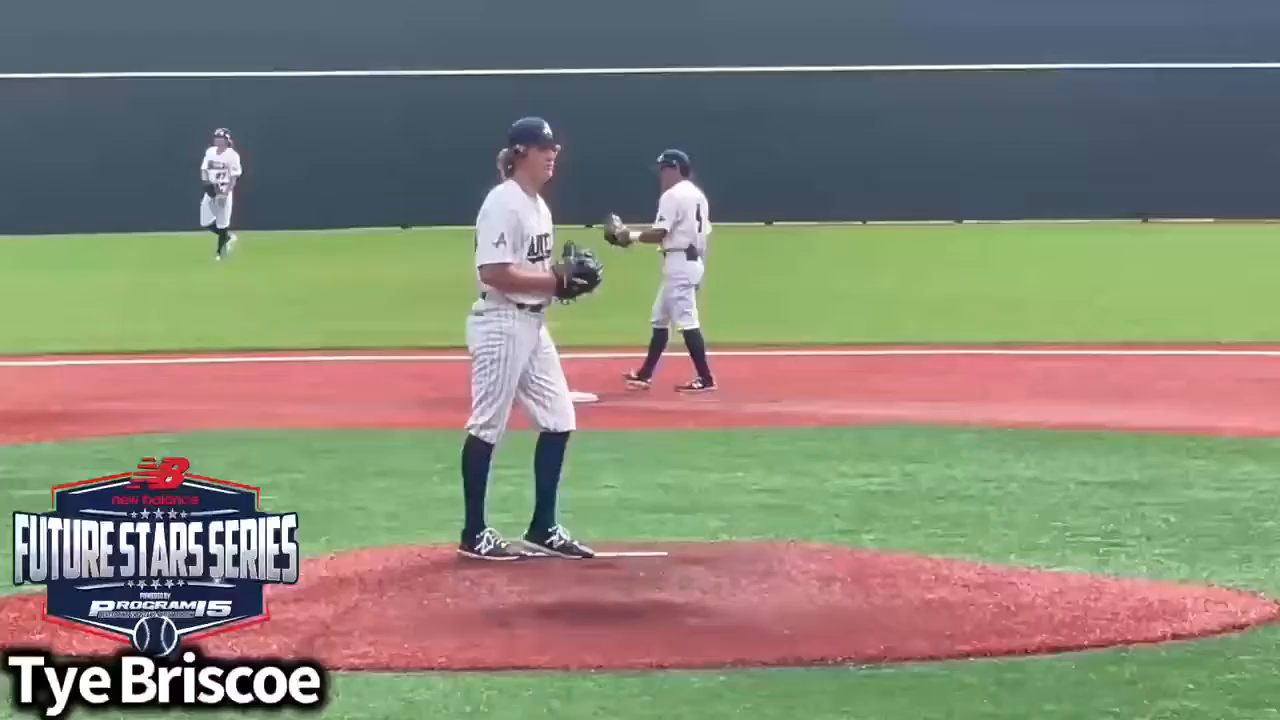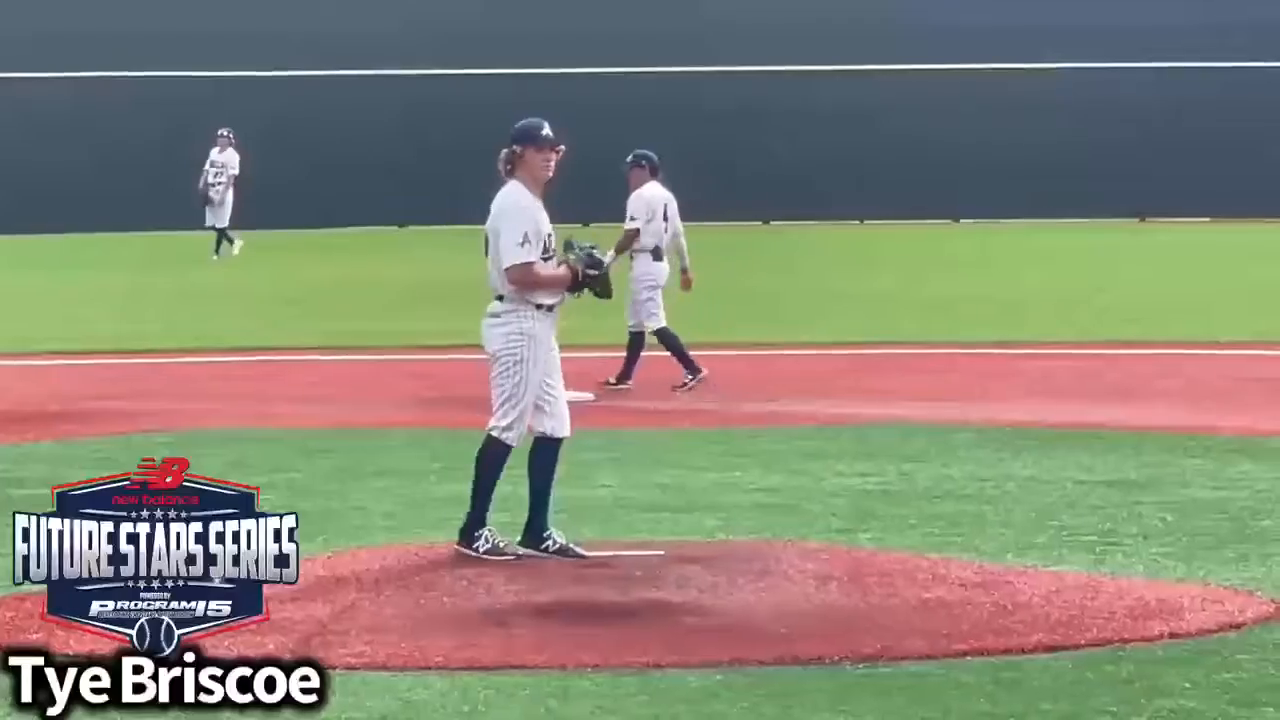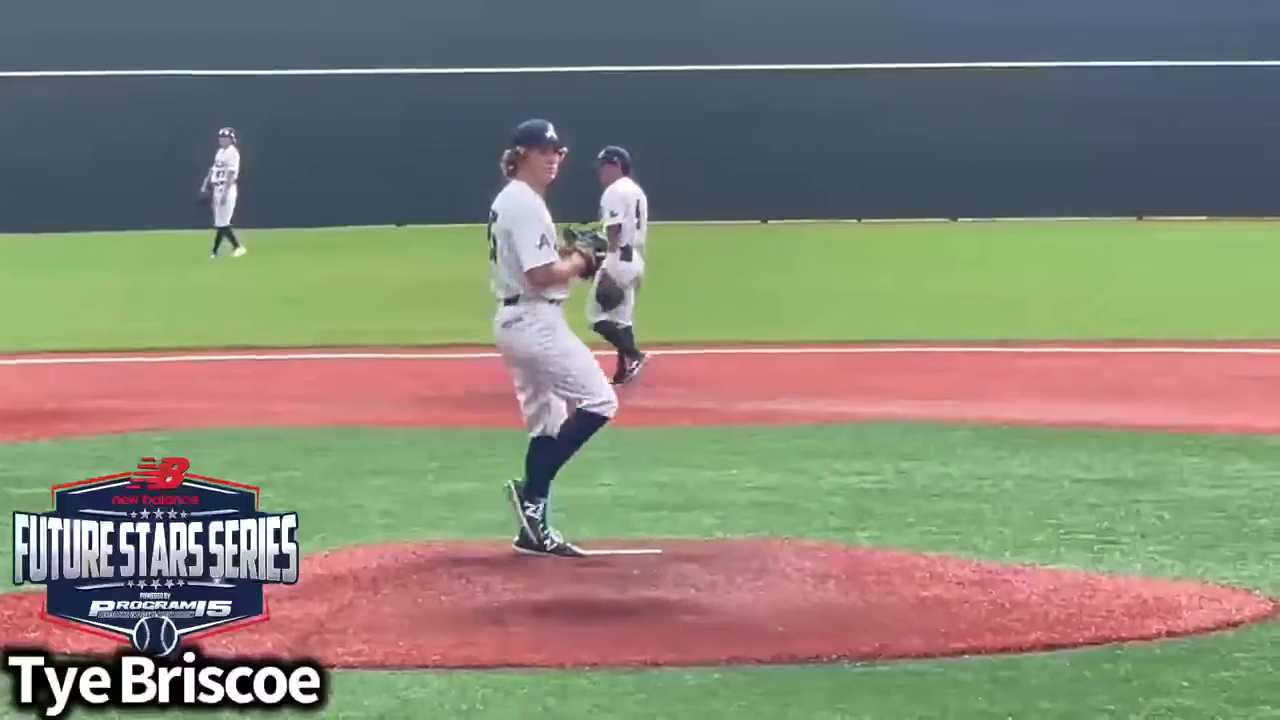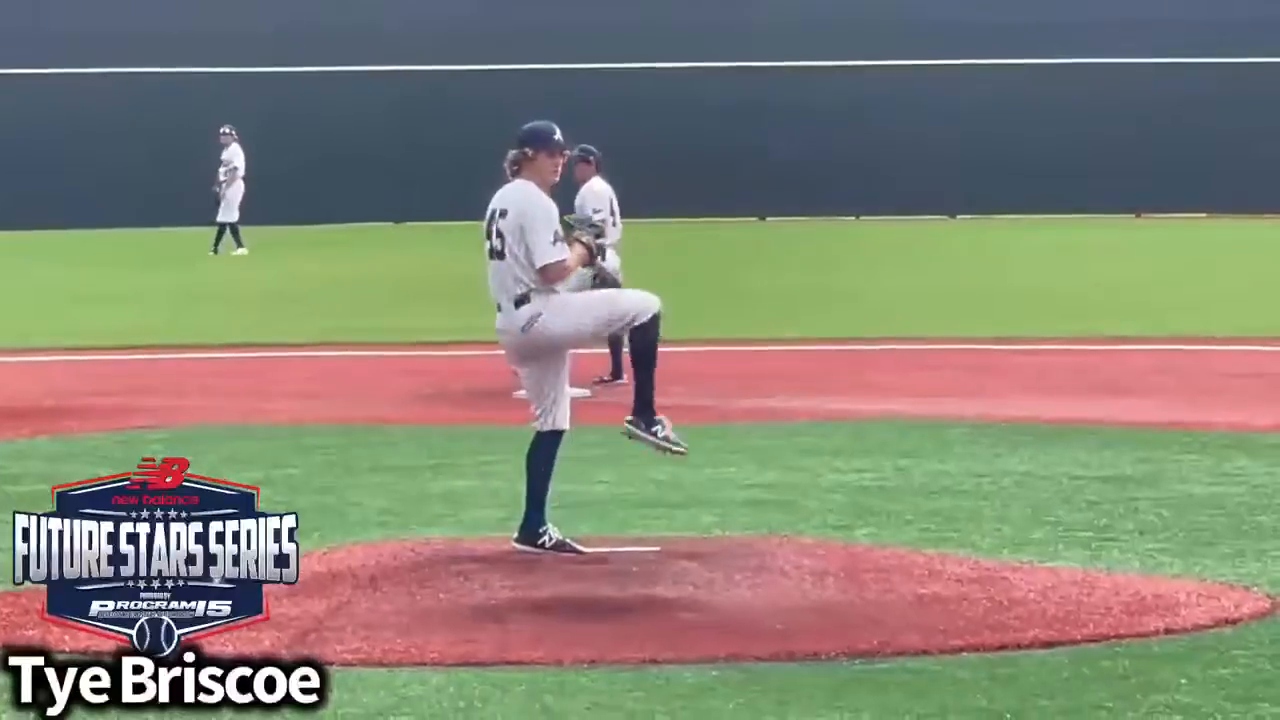
dt=0.2s
person 1, frame 1
left shoulder: (539, 205)
right shoulder: (503, 203)
right elbow: (494, 273)
left wrist: (562, 276)
right wrist: (557, 281)
left hip: (533, 327)
right hip: (501, 326)
left knee: (558, 422)
right knee: (487, 427)
left ankle: (543, 529)
right ankle: (474, 533)
person 1, frame 2
left shoulder: (530, 202)
right shoulder: (516, 203)
right elbow: (521, 274)
left wrist: (564, 269)
right wrist: (569, 274)
left hip: (535, 324)
right hip: (517, 326)
left knee: (553, 427)
right knee: (509, 428)
left ankle: (536, 533)
right ankle: (473, 531)
person 1, frame 3
left shoulder: (511, 199)
right shoulder: (525, 204)
right elbow: (540, 276)
left wrist: (568, 258)
right wrist: (579, 263)
left hip: (516, 322)
right hip: (533, 323)
left knee: (550, 424)
right knee: (599, 401)
left ankle: (535, 530)
right ankle: (532, 489)
person 1, frame 4
left shoulder: (500, 200)
right shoulder: (535, 202)
right elbow: (552, 272)
left wrist: (566, 246)
right wrist: (580, 251)
left hip: (513, 327)
right hip: (543, 318)
left knee: (550, 422)
right knee: (645, 308)
left ankle: (533, 529)
right ankle: (645, 418)
person 2, frame 1
left shoulder: (672, 195)
right shoulder: (698, 195)
left elbow: (658, 234)
right elbow: (704, 234)
left wrist: (629, 236)
right wrist: (699, 266)
left hip: (679, 263)
right hip: (693, 262)
left knee: (686, 321)
right knee: (660, 320)
left ankle: (705, 378)
right ankle: (644, 374)
person 2, frame 2
left shoulder: (640, 195)
right shoulder: (667, 195)
left elbow: (631, 235)
right elbow: (678, 235)
left wrist: (610, 258)
right wrist: (684, 268)
left hip: (644, 263)
right hip: (658, 262)
left knee: (653, 323)
right knee: (636, 322)
left ankle: (693, 369)
right ankle: (625, 376)
person 2, frame 3
left shoulder: (614, 191)
right shoulder: (637, 191)
left elbow: (613, 230)
right elbow: (642, 234)
left wrist: (606, 264)
left hip: (618, 260)
right hip: (633, 259)
left knee: (598, 318)
right knee: (623, 320)
left ankle: (634, 354)
right ankle: (622, 373)
person 2, frame 4
left shoulder: (591, 190)
right shoulder: (605, 189)
left elbow: (597, 228)
left wrist: (598, 263)
left hip: (597, 259)
right hip: (608, 259)
right ankle: (616, 373)
